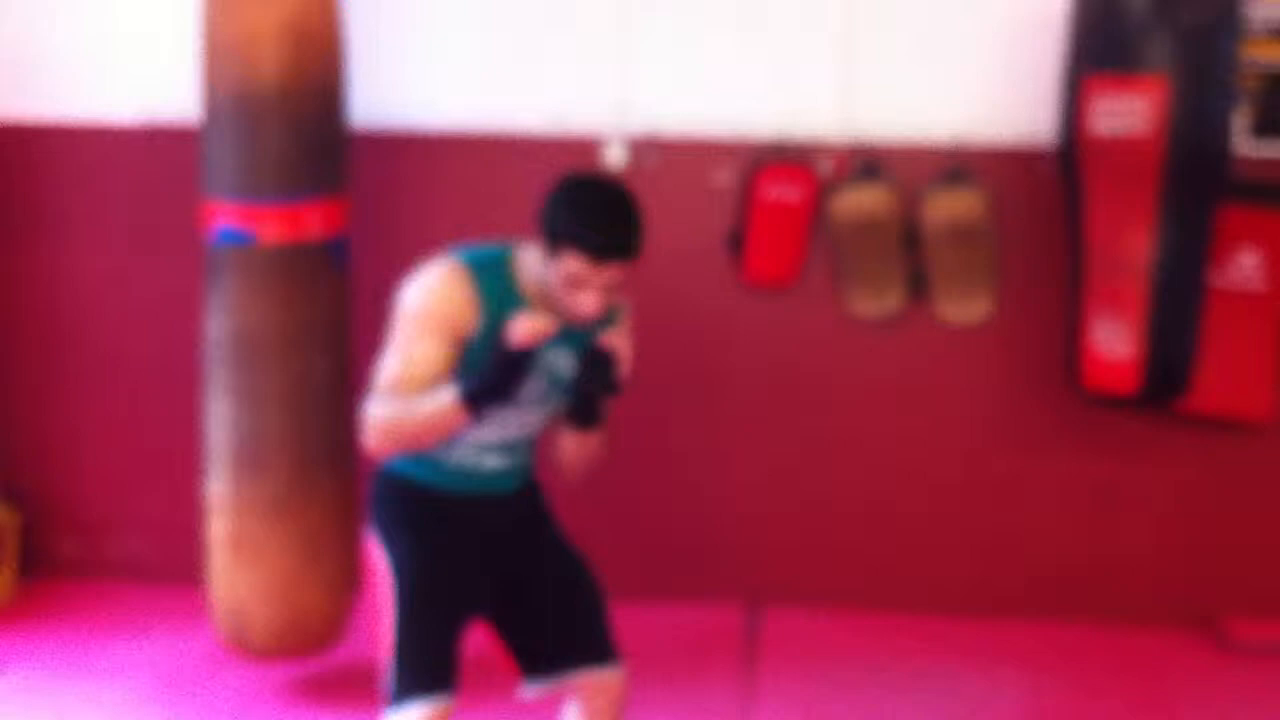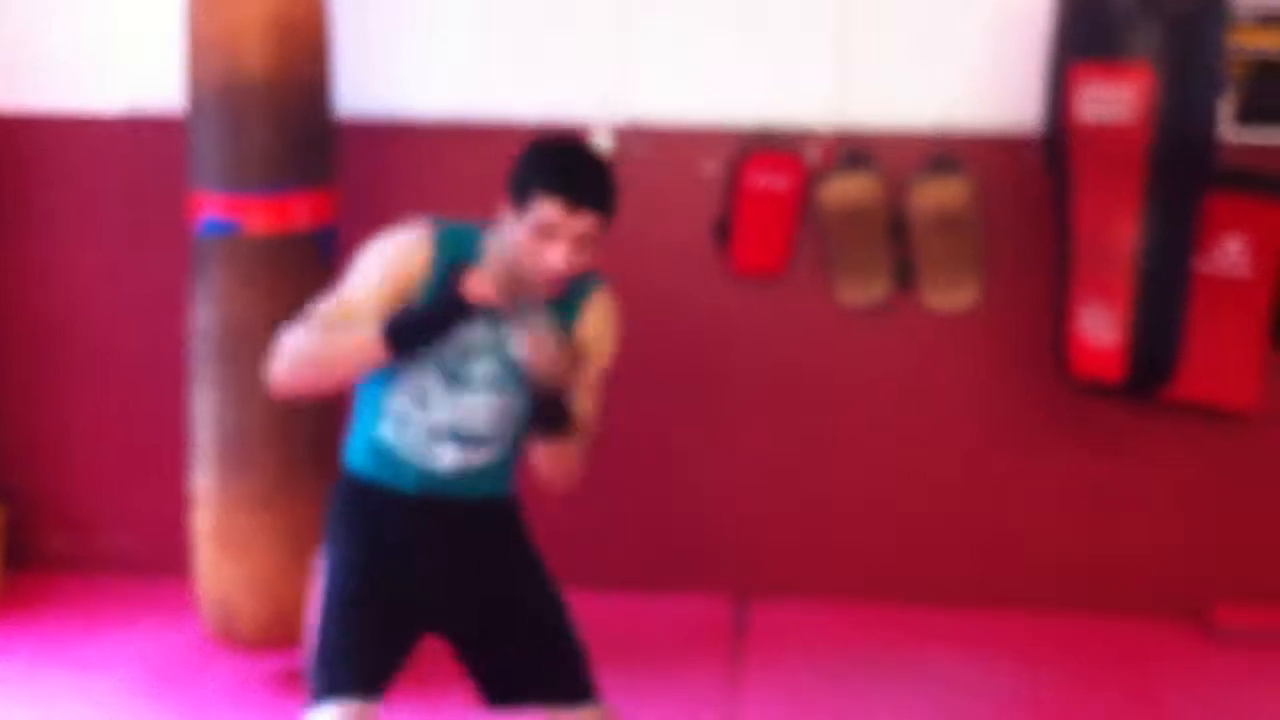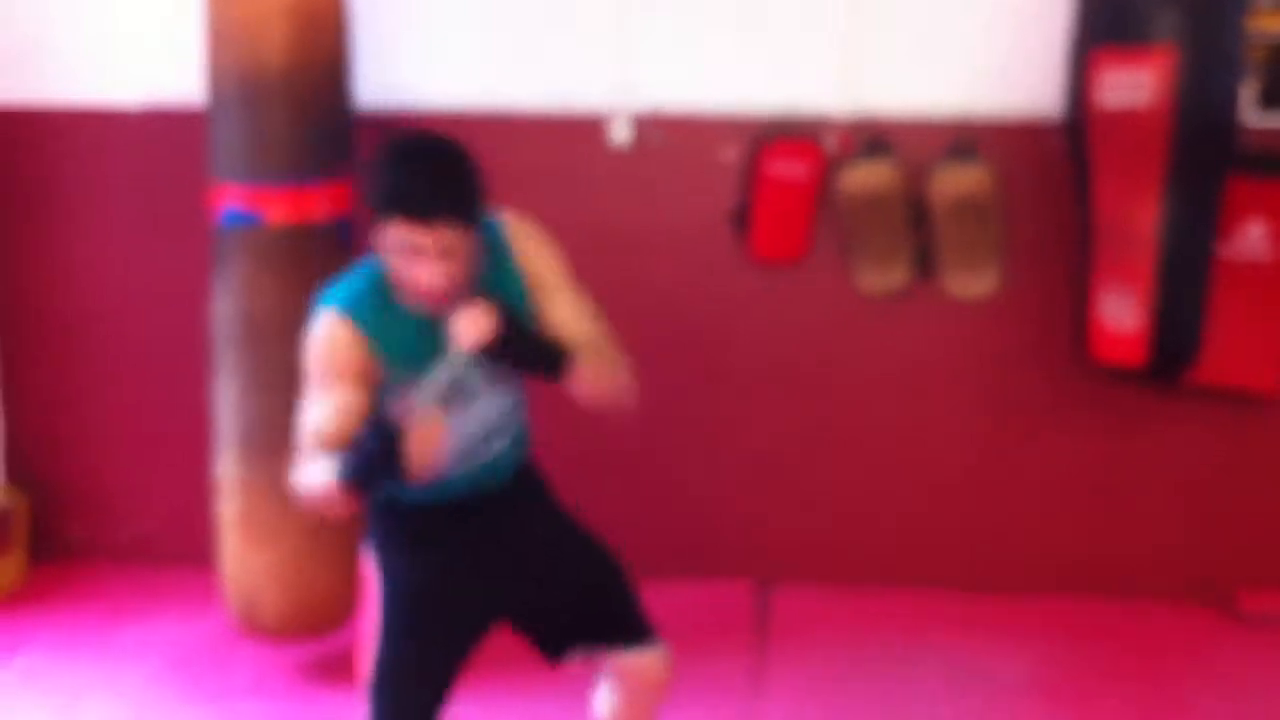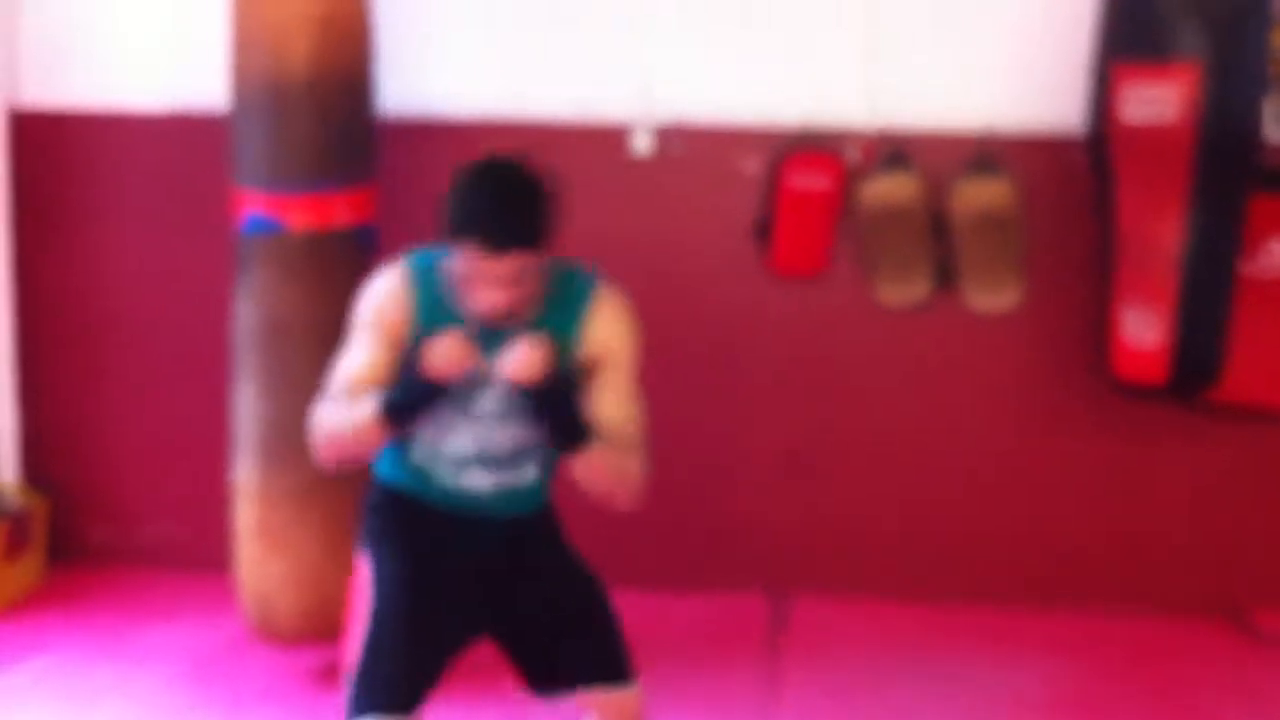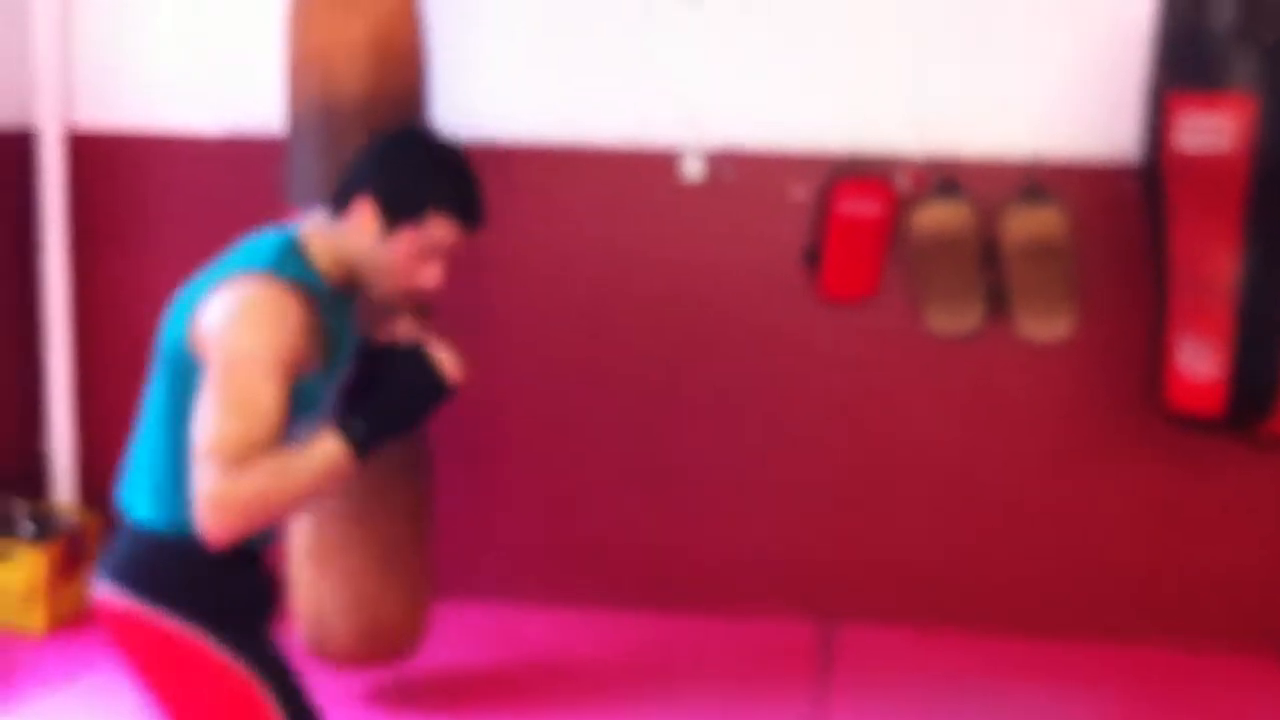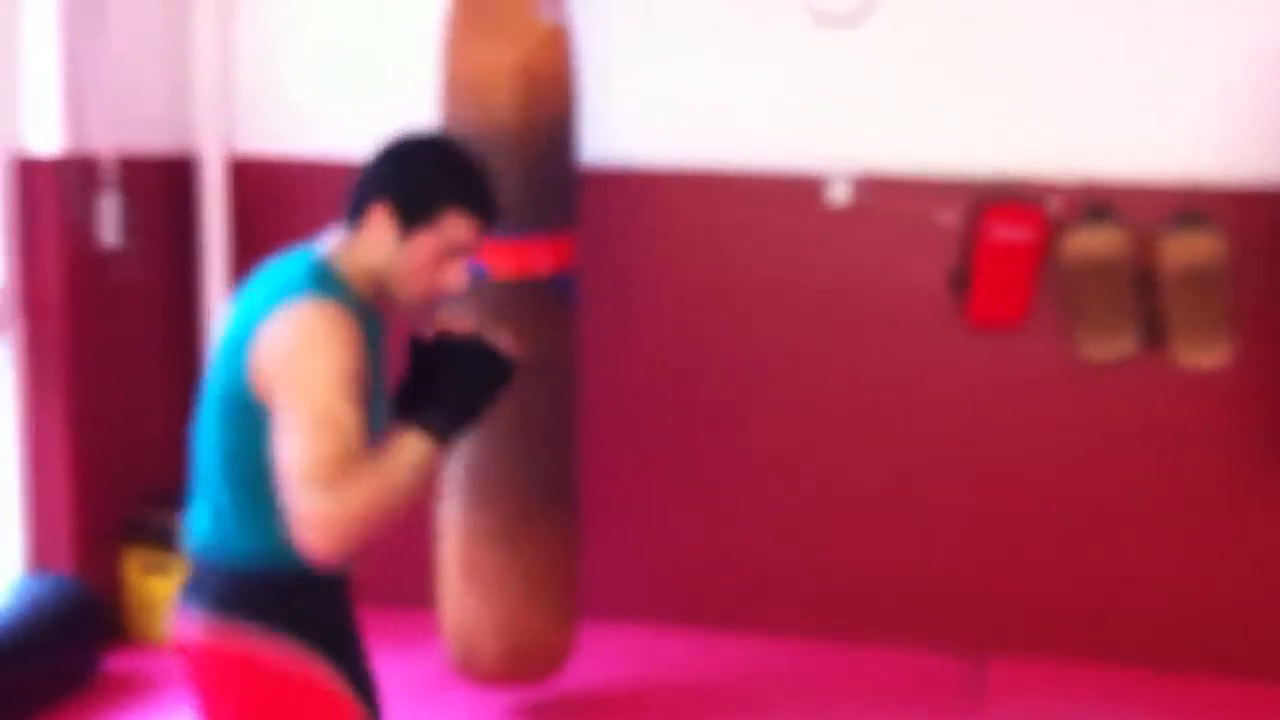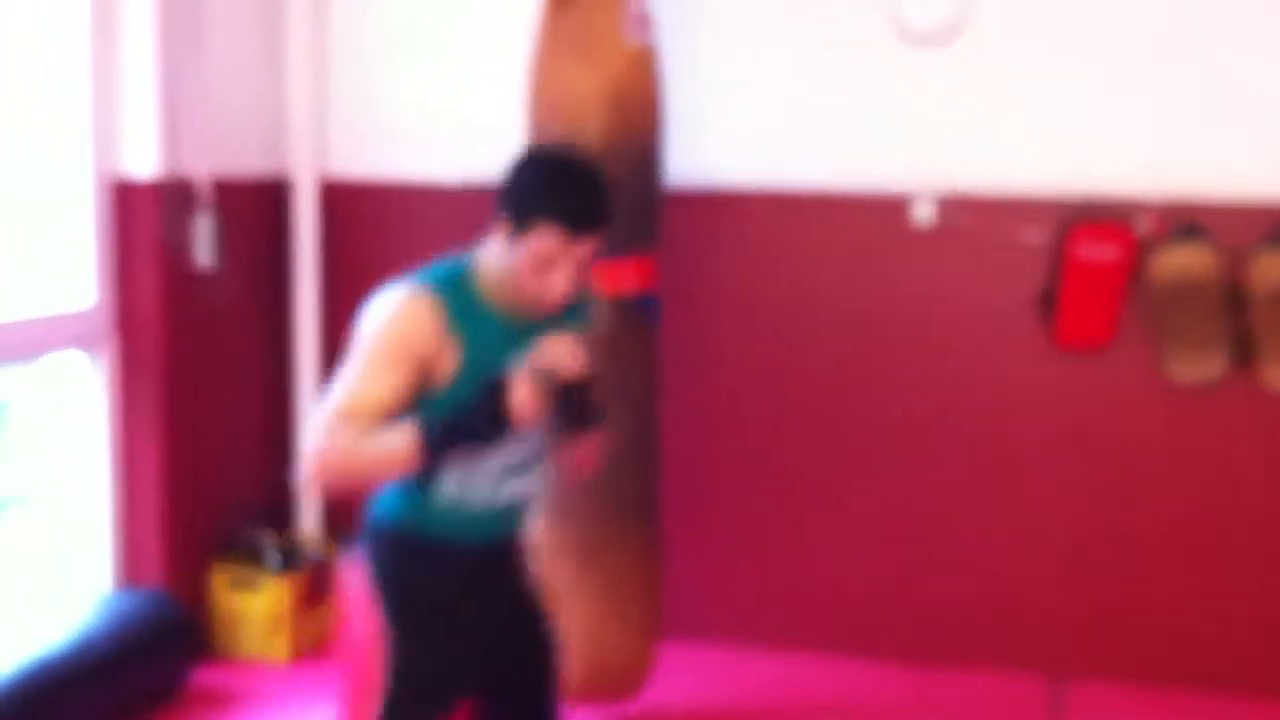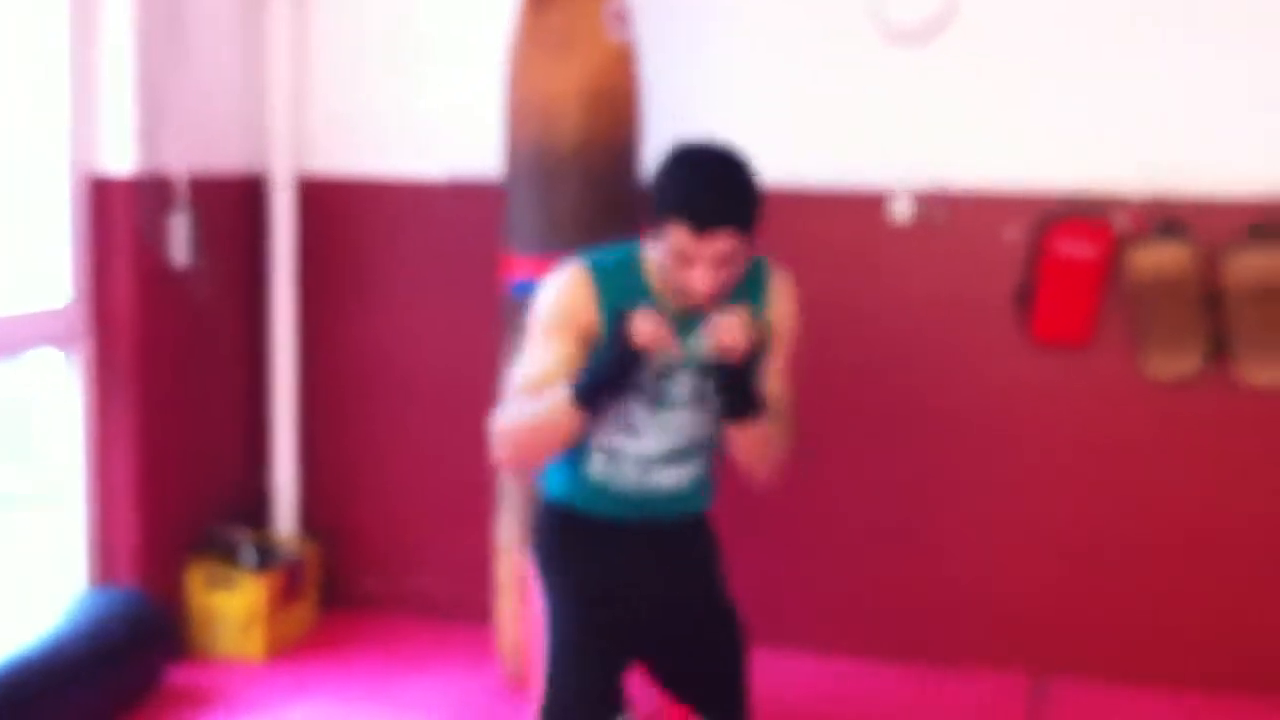
dt=0.5s
person 1, frame 1
left shoulder: (606, 318)
right shoulder: (449, 288)
left elbow: (575, 461)
right elbow: (379, 432)
left wrist: (590, 400)
right wrist: (486, 384)
left hip: (513, 507)
right hip: (420, 507)
person 1, frame 2
left shoulder: (588, 311)
right shoulder: (414, 254)
left elbow: (560, 474)
right elbow: (288, 369)
left wrist: (553, 407)
right wrist: (413, 325)
left hip: (484, 527)
right hip: (377, 516)
person 1, frame 3
left shoulder: (510, 243)
right shoulder: (344, 323)
left elbow: (617, 385)
right elbow: (310, 479)
left wrist: (533, 350)
right wrist: (363, 467)
left hip: (516, 502)
right hip: (421, 530)
left knee: (644, 665)
person 1, frame 4
left shoulder: (596, 311)
right shoulder: (402, 291)
left elbow: (624, 485)
right elbow: (329, 443)
left wrist: (558, 407)
right wrist: (405, 398)
left hip: (524, 533)
right hip: (414, 527)
person 1, frame 5
left shoulder: (315, 278)
right shoulder: (264, 305)
right elbow: (222, 511)
left wrist: (381, 372)
right wrist: (374, 423)
right hip: (182, 584)
person 1, frame 6
left shoulder: (294, 282)
right shoulder: (313, 327)
right elbow: (327, 529)
left wrist: (418, 385)
right wrist: (444, 415)
left hip: (236, 597)
right hip: (273, 613)
person 1, frame 7
left shoulder: (569, 304)
right shoulder: (417, 313)
left elbow: (582, 460)
right elbow: (325, 457)
left wrist: (578, 399)
right wrist: (452, 431)
left hip: (493, 568)
right hip: (412, 574)
person 1, frame 8
left shoulder: (769, 295)
right shoulder: (581, 290)
left elbow: (765, 464)
right elbow: (509, 445)
left wrist: (737, 383)
right wrist: (603, 376)
left hip: (681, 544)
right hip: (584, 542)
